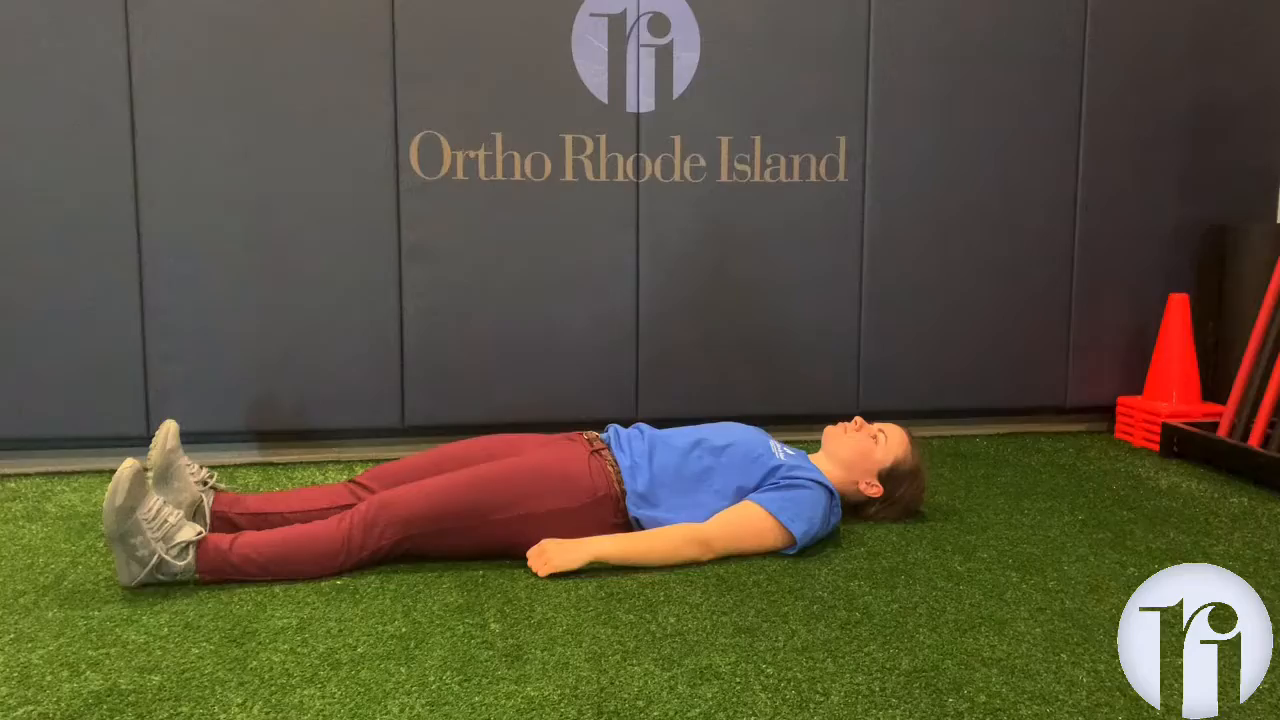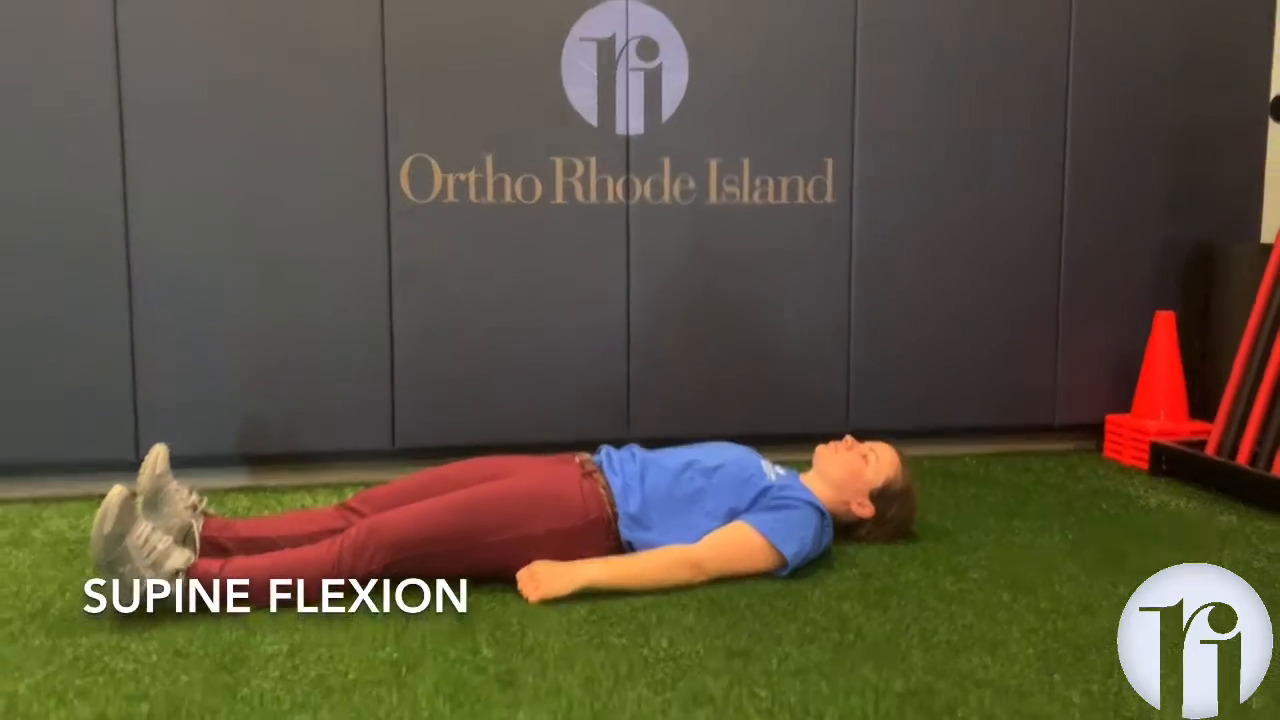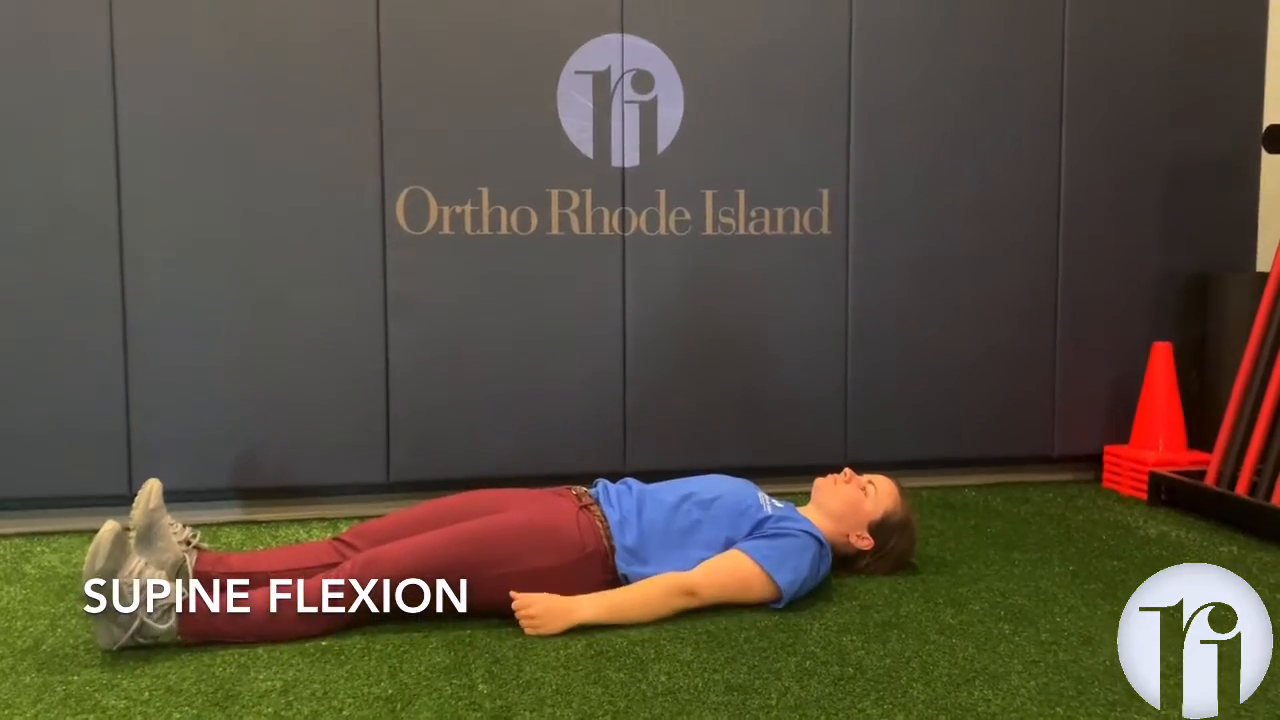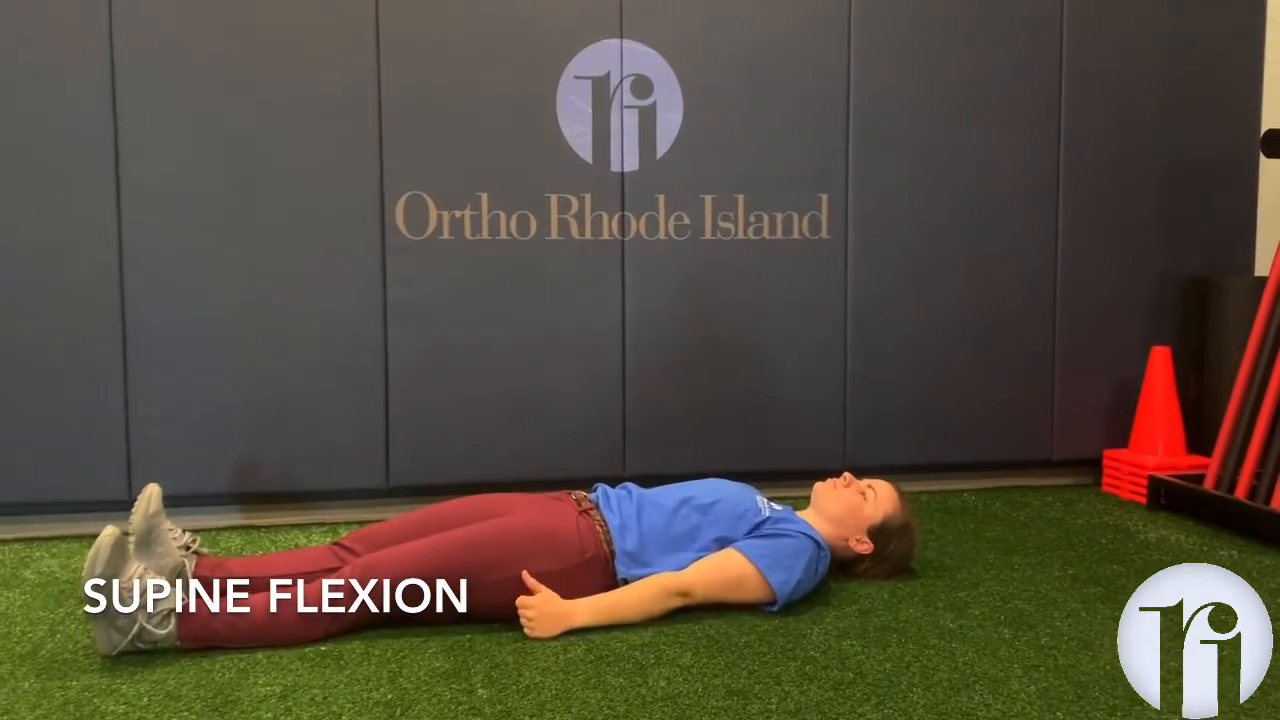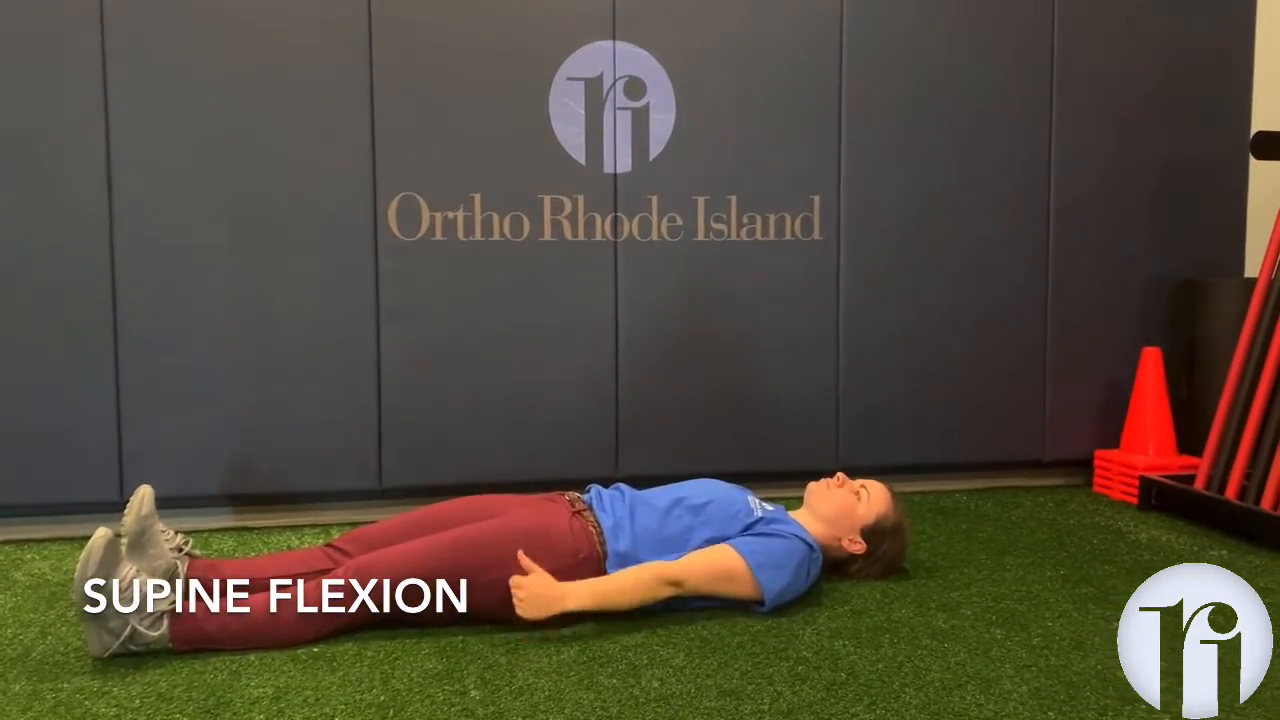
dt=0.5s
person 1, frame 1
left shoulder: (809, 502)
right shoulder: (781, 460)
left elbow: (703, 539)
left wrist: (586, 551)
left hip: (598, 495)
right hip: (588, 450)
left knee: (385, 523)
right knee: (373, 487)
left ankle: (188, 554)
right ankle: (211, 504)
person 1, frame 2
left shoulder: (800, 521)
right shoulder: (772, 480)
left elbow: (694, 561)
left wrist: (574, 575)
left hip: (591, 517)
right hip: (581, 473)
left knee: (377, 547)
right knee: (366, 512)
left ankle: (180, 578)
right ankle: (203, 531)
person 1, frame 3
left shoulder: (799, 553)
right shoulder: (771, 512)
left elbow: (690, 590)
left wrist: (572, 611)
left hip: (586, 552)
right hip: (577, 505)
left knee: (371, 580)
right knee: (360, 545)
left ankle: (167, 615)
right ankle: (192, 564)
person 1, frame 4
left shoulder: (795, 554)
right shoulder: (767, 516)
left elbow: (684, 586)
left wrist: (572, 613)
left hip: (586, 556)
right hip: (577, 509)
left knee: (372, 584)
right knee: (357, 553)
left ankle: (167, 620)
right ankle: (192, 567)
person 1, frame 5
left shoulder: (790, 558)
right shoulder: (763, 517)
left elbow: (675, 577)
left wrist: (565, 595)
left hip: (583, 553)
right hip: (571, 513)
left knee: (364, 587)
right knee: (350, 552)
left ankle: (156, 620)
right ankle: (182, 569)
